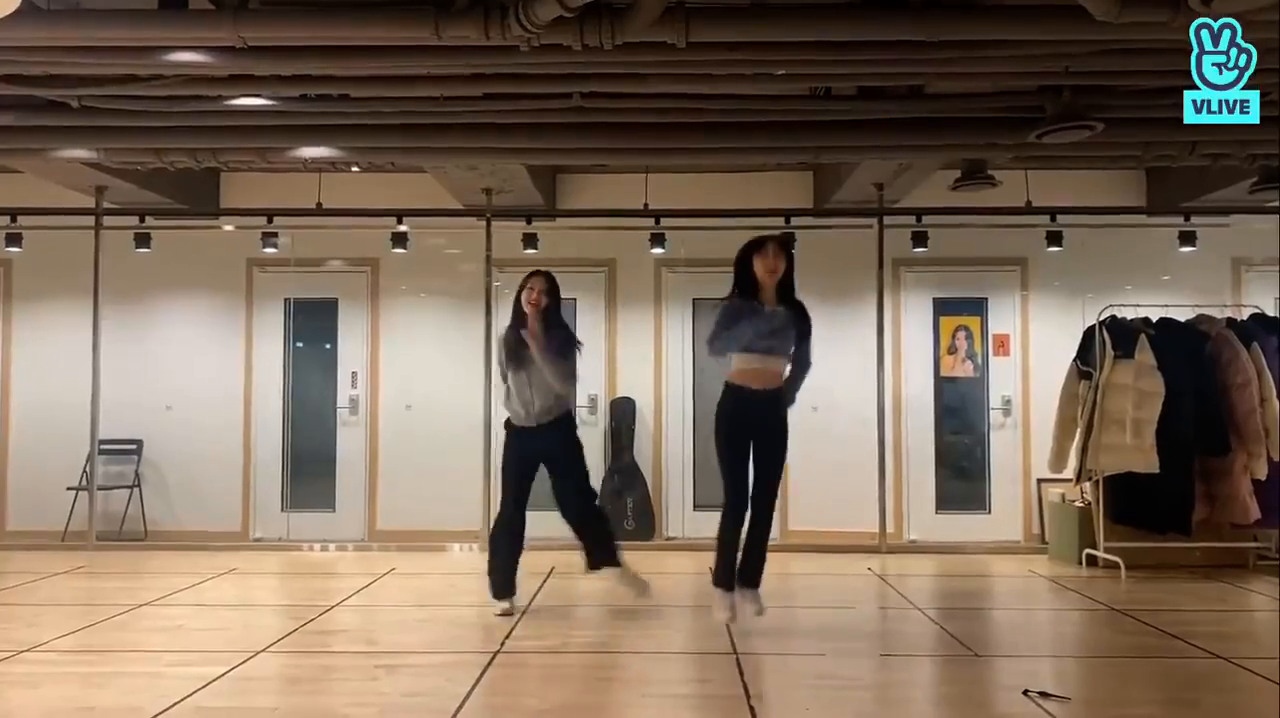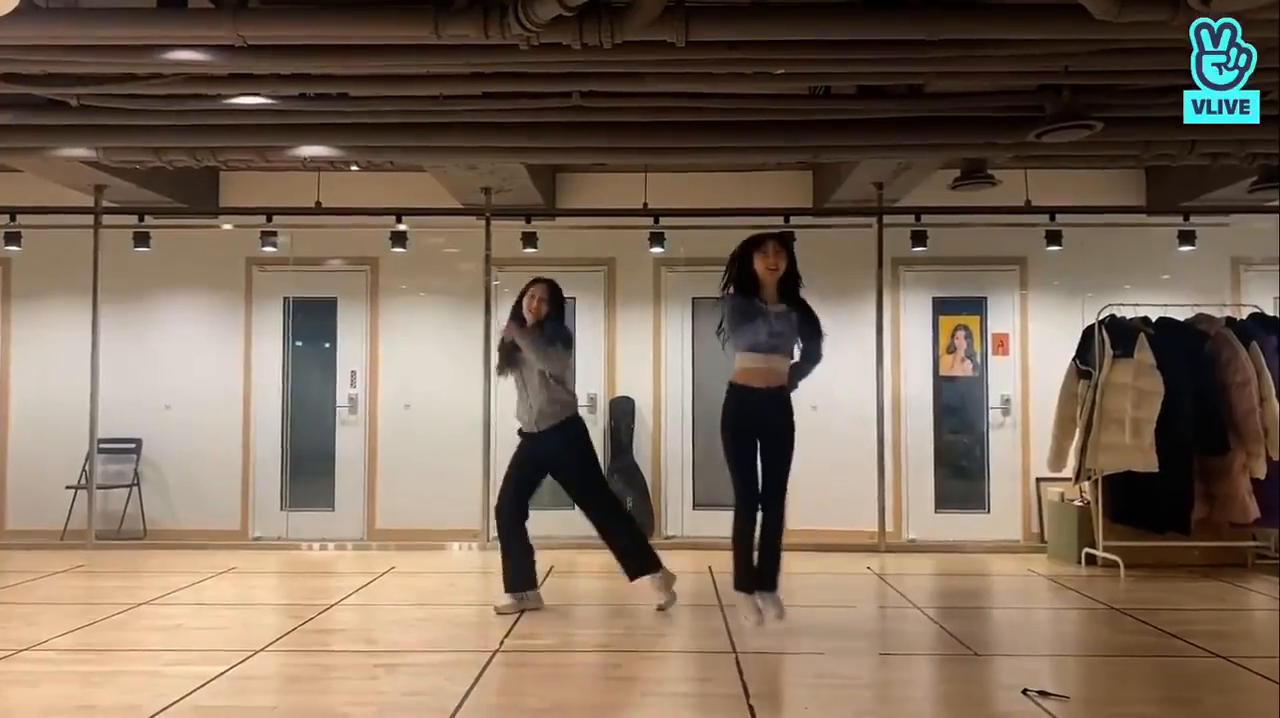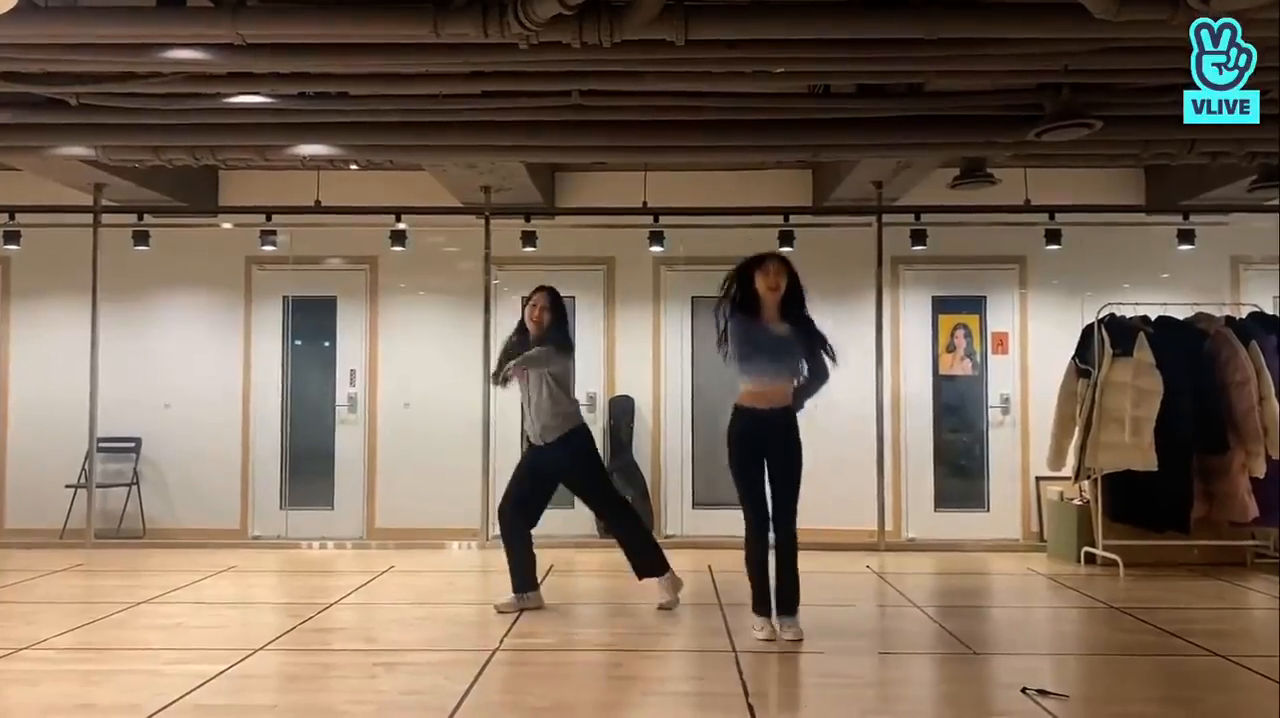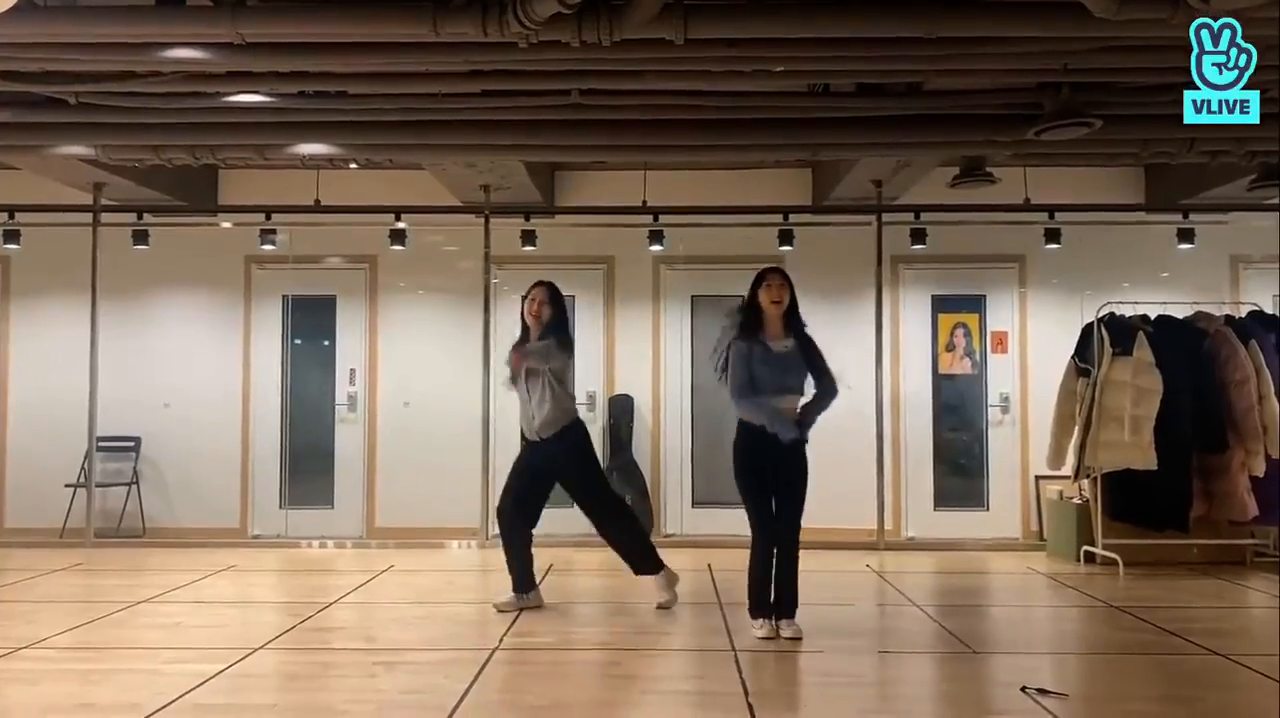
dt=0.1s
person 1, frame 1
left shoulder: (794, 313)
right shoulder: (736, 306)
left elbow: (802, 361)
right elbow: (716, 345)
left wrist: (790, 389)
right wrist: (751, 329)
left hip: (772, 408)
right hip: (736, 405)
left knee: (765, 501)
right knee: (736, 499)
left ankle: (748, 582)
right ankle: (723, 584)
person 1, frame 2
left shoulder: (798, 310)
right shoulder: (738, 304)
left elbow: (813, 353)
right elbow: (736, 337)
left wrist: (792, 377)
right wrist: (769, 327)
left hip: (778, 406)
right hip: (741, 403)
left knee: (774, 499)
right knee: (747, 498)
left ankle: (767, 586)
right ankle: (745, 587)
person 1, frame 3
left shoulder: (800, 328)
right shoulder: (740, 326)
left elbow: (819, 373)
right elbow: (744, 363)
left wrist: (797, 394)
right wrist: (782, 368)
left hip: (784, 427)
right hip: (748, 427)
left knee: (785, 523)
right knee: (757, 521)
left ankle: (787, 612)
right ankle: (762, 613)
person 1, frame 4
left shoulder: (803, 343)
right shoulder: (744, 345)
left elbow: (828, 389)
right elbow: (740, 399)
left wrist: (806, 418)
right wrist: (775, 422)
left hip: (791, 442)
right hip: (752, 441)
left knee: (789, 532)
right knee: (763, 531)
left ankle: (785, 613)
right ankle: (759, 613)
person 2, frame 1
left shoulder: (559, 337)
right shoulder: (509, 340)
left elbow: (566, 382)
left wrist: (540, 345)
right wrist: (518, 409)
left hip: (557, 429)
right hip: (519, 431)
left knee: (580, 502)
right knee: (511, 510)
left ankle: (611, 563)
right ankle: (503, 591)
person 2, frame 2
left shoulder: (555, 339)
right shoulder: (513, 343)
left elbow: (544, 361)
left wrist: (520, 335)
left hip: (566, 434)
right hip: (531, 437)
left knee: (601, 505)
right knee: (508, 508)
left ankle: (656, 574)
right ankle: (523, 590)
person 2, frame 3
left shoulder: (556, 348)
right shoulder: (517, 348)
left elbow: (538, 360)
left wrist: (521, 365)
left hip: (572, 444)
right hip: (538, 449)
left knee: (612, 509)
right knee: (511, 512)
left ankle: (664, 575)
right ankle: (526, 591)
person 2, frame 4
left shoulder: (558, 344)
right shoulder: (521, 348)
left elbow: (542, 355)
left wrist: (524, 356)
left hip: (567, 440)
right hip: (534, 445)
left knee: (606, 509)
right knee: (510, 512)
left ankle: (659, 573)
right ankle: (525, 590)
